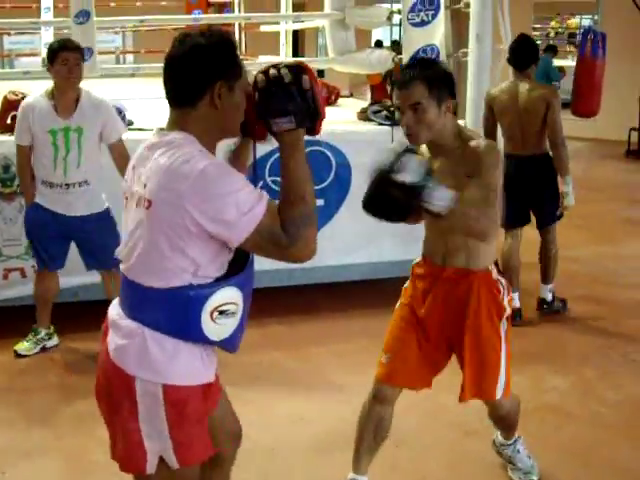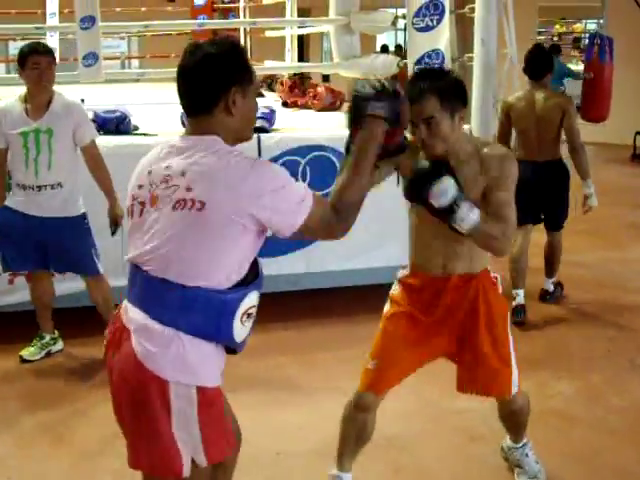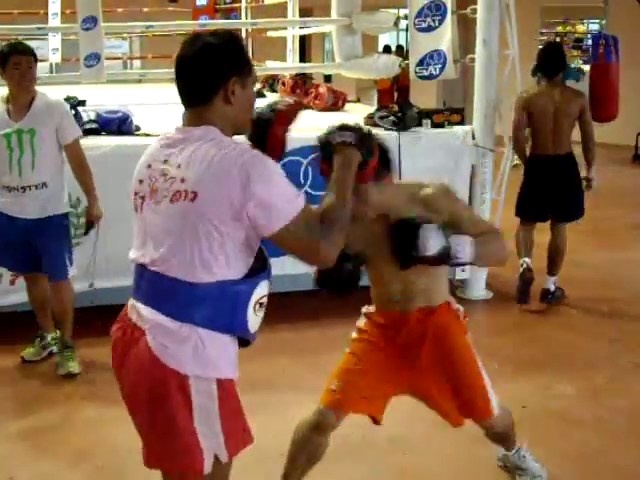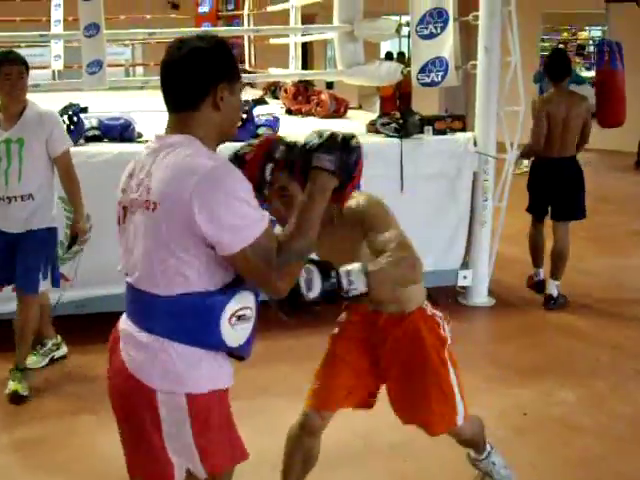
dt=0.2s
person 1, frame 1
left shoulder: (156, 153)
right shoulder: (201, 173)
right elbow: (299, 244)
left wrist: (248, 144)
right wrist: (291, 133)
left hip: (166, 352)
right hip: (154, 366)
left knee: (223, 441)
person 1, frame 2
left shoulder: (158, 159)
right shoulder: (246, 177)
right elbow: (335, 219)
right wrist: (372, 129)
left hip: (140, 338)
right hip: (170, 364)
person 1, frame 3
left shoulder: (155, 154)
right shoulder: (244, 166)
right elbow: (323, 248)
right wrist: (346, 159)
left hip: (145, 336)
right hip: (186, 359)
person 1, frame 4
left shoulder: (145, 165)
right shoulder: (211, 177)
right elbow: (278, 277)
left wrist: (250, 174)
right wrist: (323, 181)
left hip: (148, 353)
right hip: (173, 374)
person 2, frame 1
left shoulder: (480, 154)
right shoulder: (424, 149)
left elbow: (485, 227)
left wrist: (429, 192)
right wrist: (405, 203)
left hip: (476, 287)
right hip: (426, 279)
left knee: (496, 397)
right knee: (383, 389)
left ankle: (508, 441)
person 2, frame 2
left shoulder: (497, 162)
right shoulder: (409, 152)
left elbow: (503, 241)
left wrist: (452, 204)
left hip: (473, 290)
right hip: (416, 293)
left knee: (508, 392)
right knee: (367, 395)
left ankle: (517, 446)
person 2, frame 3
left shoulder: (432, 199)
right shoulder: (346, 215)
left elbow: (498, 249)
left wrist: (445, 247)
right wrist: (340, 271)
left hip: (435, 323)
right hip: (381, 324)
left knee: (488, 415)
right knee: (323, 419)
person 2, frame 4
left shoulder: (362, 211)
left elbow: (409, 268)
left wrist: (330, 281)
right wrist: (311, 285)
left hip: (413, 325)
right hip: (362, 325)
left knee: (454, 424)
right knee: (309, 421)
person 3, frame 1
left shoulder: (99, 107)
right shoulder: (30, 109)
left elbow: (120, 154)
right elbow: (23, 159)
right wrist: (30, 201)
left hip: (91, 208)
right hip: (46, 208)
left knee: (111, 269)
right knee: (46, 270)
right ankle: (43, 330)
person 3, frame 2
left shoulder: (71, 109)
left elbow: (93, 158)
left wrist: (113, 201)
left hip: (66, 211)
left knee: (92, 273)
right knee: (36, 274)
right ankle: (47, 336)
person 3, frame 3
left shoulder: (54, 108)
left elbow: (76, 157)
left wrist: (92, 200)
left hip: (50, 211)
left knee: (58, 277)
right knee: (32, 275)
left ankle: (67, 345)
right ankle: (48, 336)
person 3, frame 4
left shoulder: (46, 119)
left elbow: (66, 169)
left wrist: (78, 215)
left hip: (37, 224)
right knee: (31, 289)
right ankle: (51, 341)
person 4, frame 1
left shoulder: (494, 96)
right shoulder: (548, 94)
left elbow: (489, 138)
right elbow: (557, 141)
right wrist: (566, 183)
left hip: (510, 166)
right hip: (539, 166)
left knee: (512, 235)
right knee: (548, 232)
left ankle: (514, 302)
right ankle: (547, 296)
person 4, frame 2
left shoulder: (510, 103)
right shoulder: (563, 102)
left elbow: (502, 143)
right elbow: (576, 147)
right wrist: (588, 186)
left hip: (525, 172)
right hip: (554, 172)
left knee: (521, 236)
right knee: (554, 233)
left ankle: (518, 301)
right ankle: (550, 287)
person 4, frame 3
left shoulder: (527, 99)
right shoulder: (578, 98)
left elbow: (516, 139)
right elbow: (589, 140)
left wrist: (525, 159)
right wrist: (590, 171)
left hip: (537, 166)
right hip: (565, 166)
left knee: (526, 223)
right knee: (559, 229)
left ankle: (525, 266)
right ankle: (550, 286)
person 4, frame 4
left shoulder: (542, 103)
right shoulder: (583, 102)
left elbow: (536, 143)
right elbow: (584, 141)
left wrist: (520, 155)
left hip: (543, 167)
right hip: (569, 168)
left knee: (536, 224)
right knee: (561, 230)
left ankle: (537, 276)
right ankle: (553, 292)
